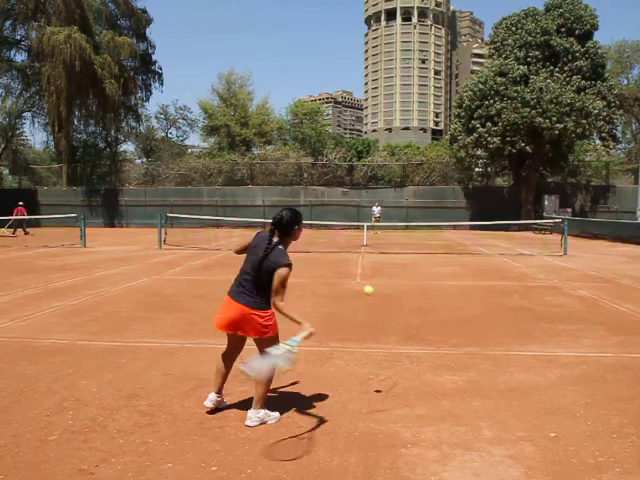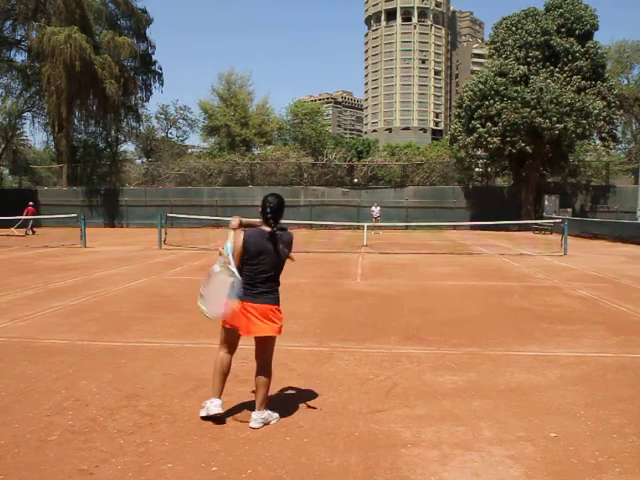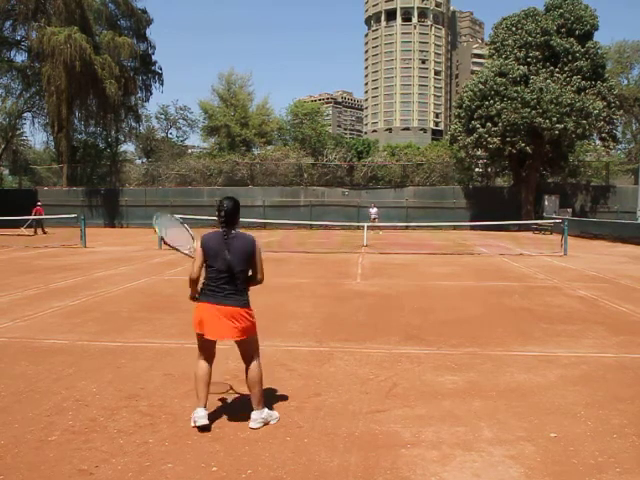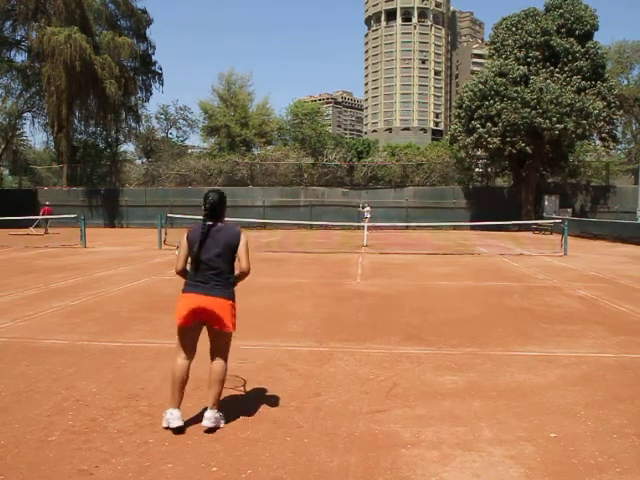
dt=0.4s
person 1, frame 1
left shoulder: (262, 237)
right shoulder: (283, 264)
left elbow: (238, 250)
right elbow: (277, 302)
right wrist: (301, 323)
left hip: (234, 302)
right hip: (256, 311)
left knee: (232, 350)
left ankle: (215, 396)
right ankle: (257, 412)
person 1, frame 2
left shoulder: (244, 236)
right shoulder: (287, 238)
right wrist: (244, 225)
left hip: (238, 302)
right hip: (267, 307)
left knee: (226, 351)
right knee: (264, 360)
left ankle: (214, 402)
right ankle: (260, 413)
person 1, frame 3
left shoulder: (206, 240)
right shoulder: (251, 242)
left elbow: (194, 275)
right elbow: (258, 278)
left wrist: (193, 293)
left hip: (209, 306)
right hip: (238, 308)
left knee: (204, 359)
right knee: (252, 360)
left ankle: (201, 412)
right ankle: (259, 412)
person 1, frame 4
left shoulder: (191, 233)
right shoulder: (237, 234)
left elbow: (179, 269)
right elbow: (245, 269)
right wrist: (231, 282)
left hip: (191, 298)
right hip: (221, 301)
left knee: (184, 356)
right knee: (219, 357)
left ankle: (174, 412)
right ankle: (212, 413)
